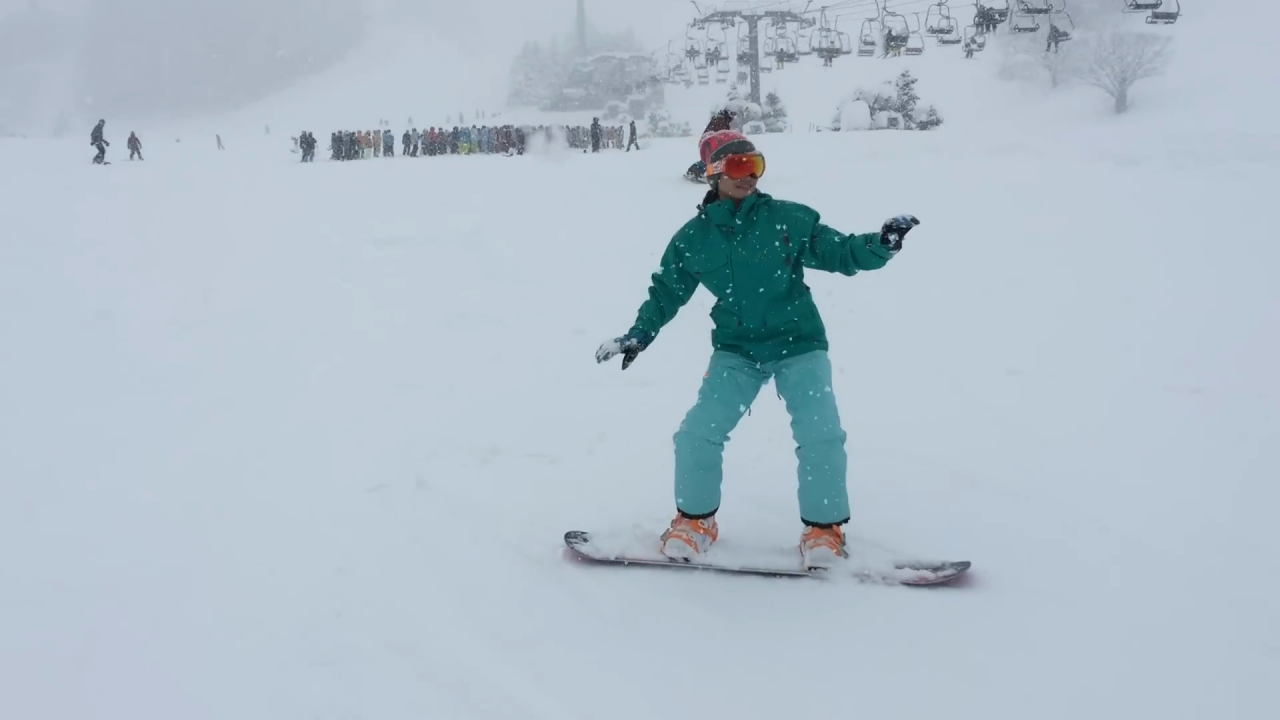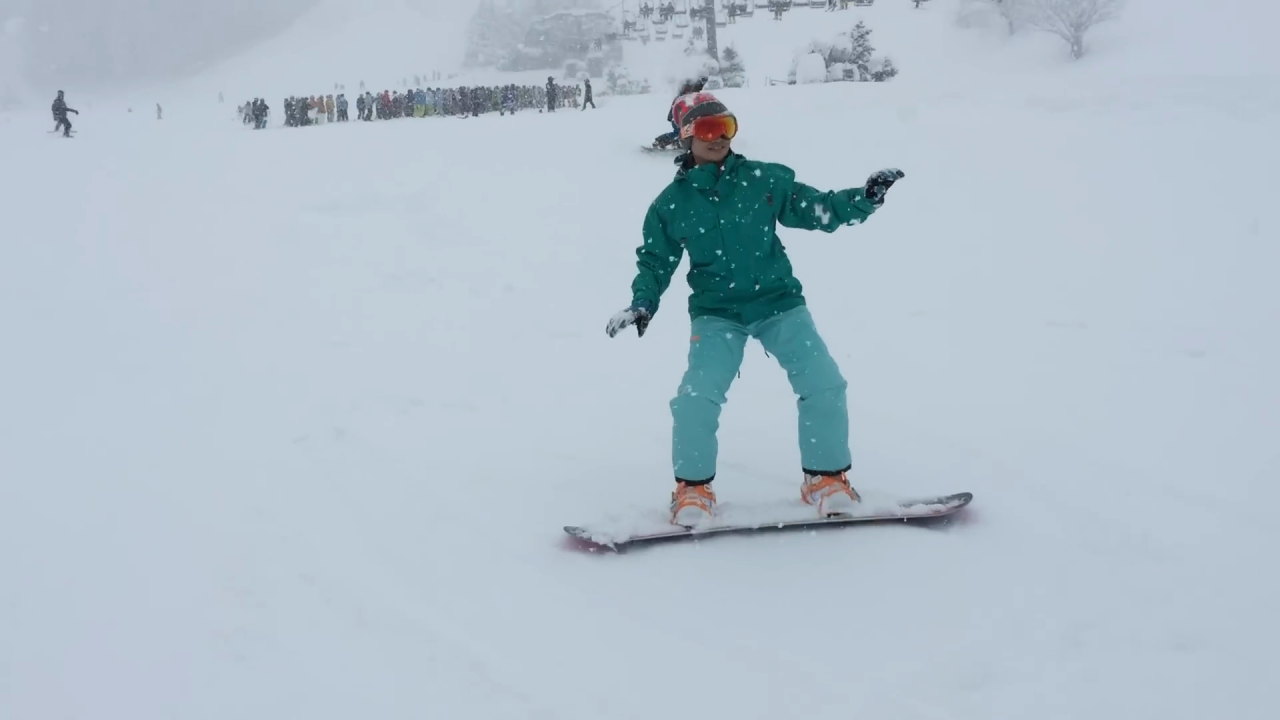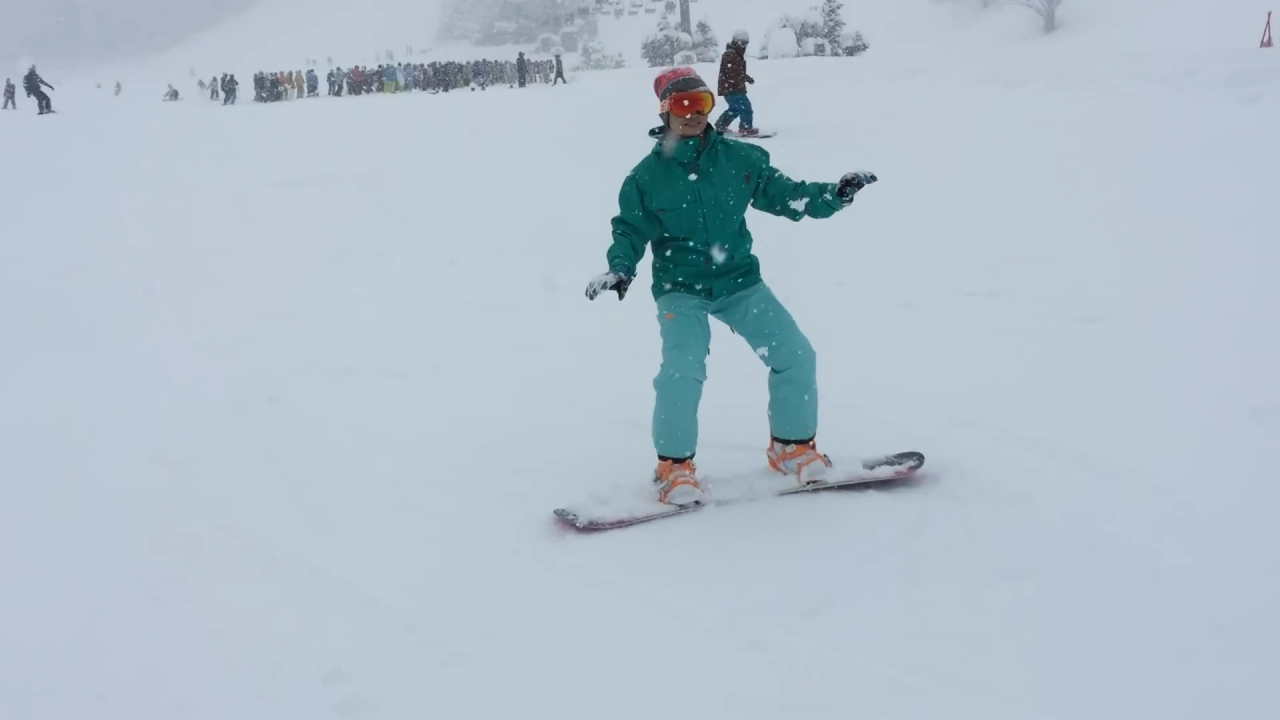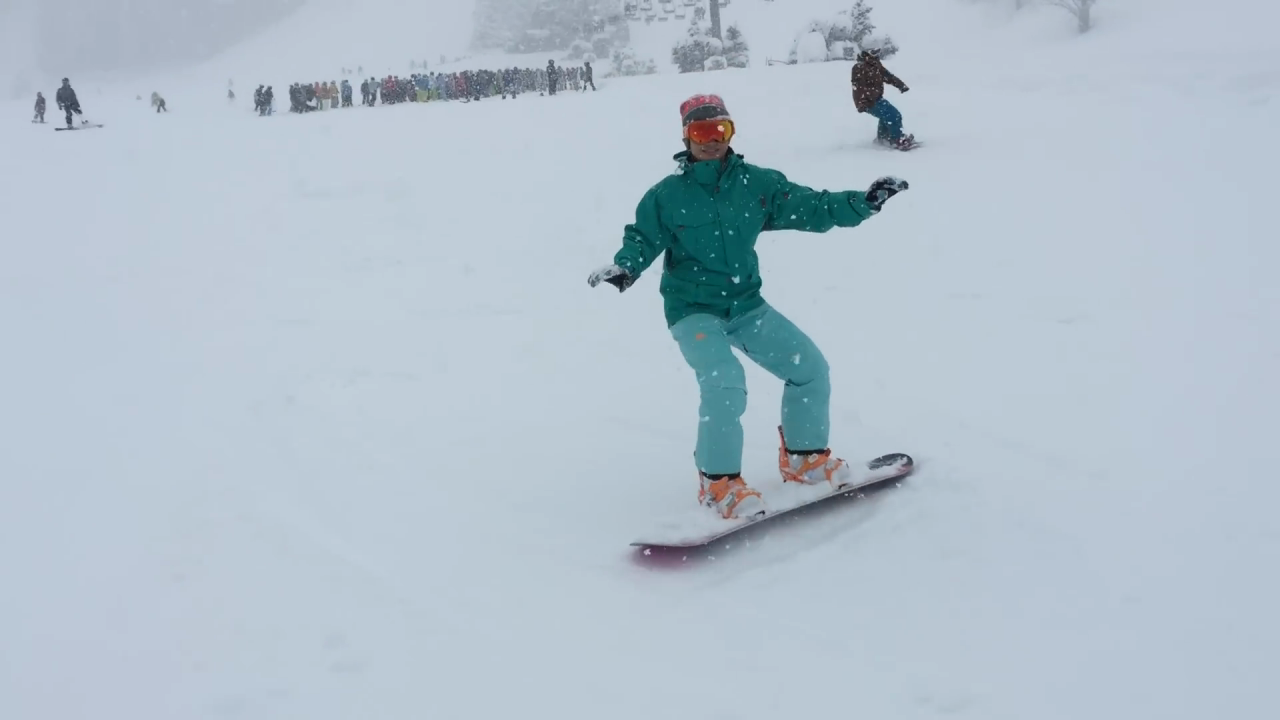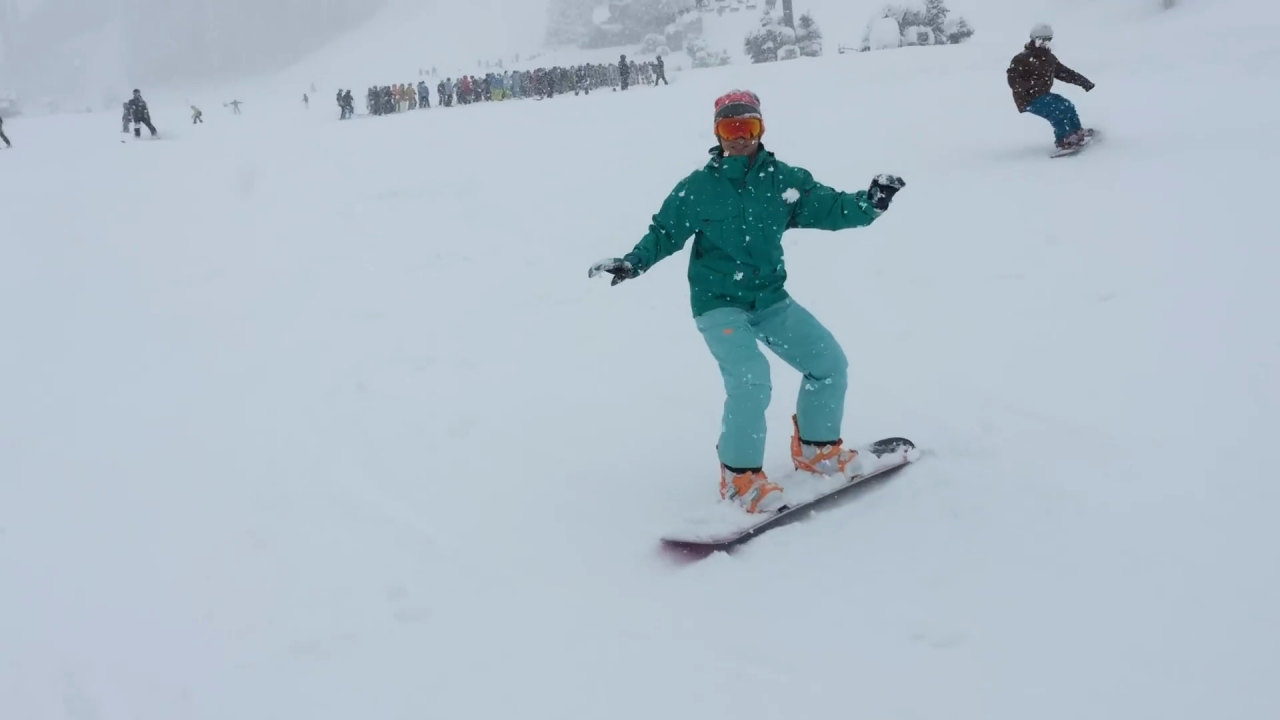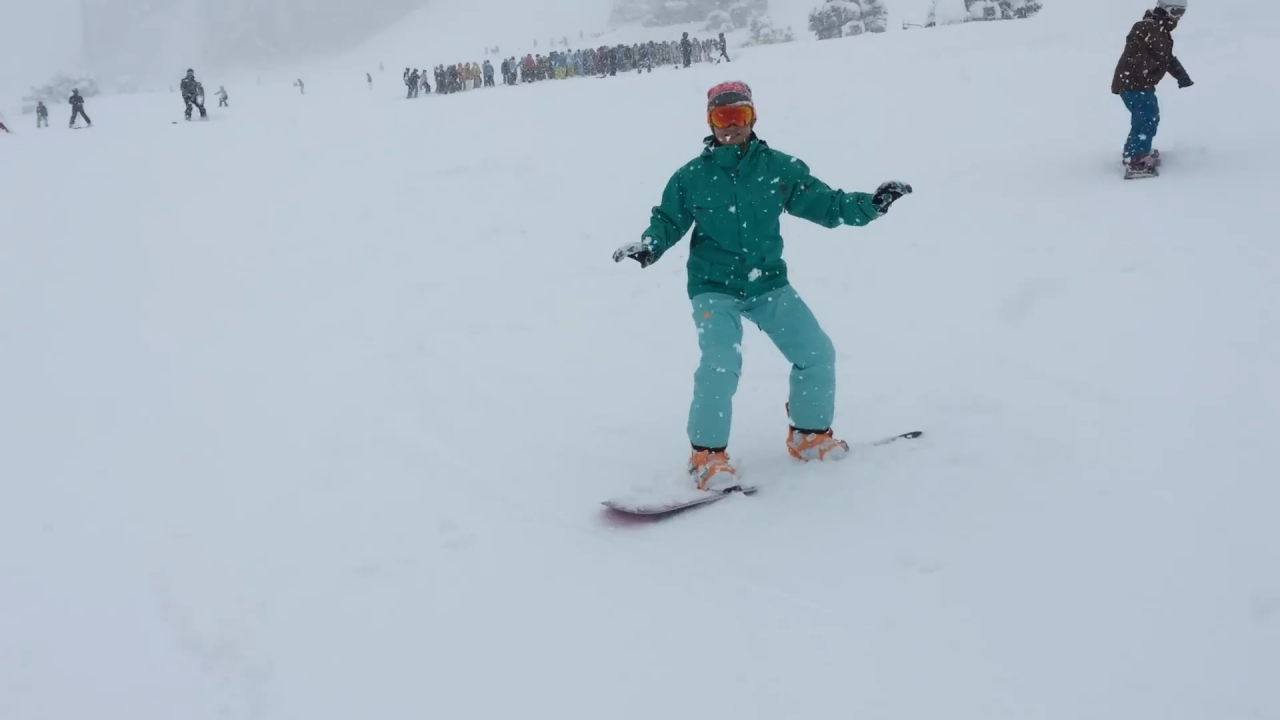
dt=0.5s
person 1, frame 1
left shoulder: (788, 219)
right shoulder: (691, 239)
left elbow: (839, 253)
right elbow: (666, 293)
left wrist: (882, 244)
right wrist: (640, 335)
left hip: (799, 344)
right hip: (736, 350)
left knee: (822, 434)
right knee: (697, 434)
left ankle: (824, 528)
right ankle: (694, 521)
person 1, frame 2
left shoulder: (765, 179)
right shoulder: (671, 203)
left elbow: (818, 210)
right elbow: (655, 262)
left wrist: (864, 199)
right wrist: (643, 303)
left hip: (779, 302)
right hip: (716, 312)
left knee: (823, 382)
right knee: (697, 396)
left ankle: (825, 477)
right ankle: (693, 487)
person 1, frame 3
left shoulder: (740, 158)
right shoulder: (647, 175)
left elbow: (786, 196)
right elbow: (629, 230)
left wrist: (835, 195)
right wrist: (621, 269)
left hip: (740, 280)
right hip: (681, 288)
left knee: (795, 354)
right knee: (682, 371)
left ankle: (792, 446)
right ankle: (674, 465)
person 1, frame 4
left shoulder: (757, 183)
right shoulder: (666, 195)
left elbow: (811, 208)
right elbow: (642, 240)
left wrist: (864, 203)
right wrist: (624, 266)
left hip: (747, 304)
right hip: (693, 310)
left knee: (810, 367)
right knee: (725, 384)
left ankle: (804, 457)
right ankle: (719, 482)
person 1, frame 5
left shoulder: (784, 180)
right shoulder: (694, 188)
left elbow: (831, 208)
right elbow: (663, 233)
left wrist: (870, 203)
right wrist: (632, 262)
left hip: (770, 299)
right hip: (718, 303)
left knee: (830, 363)
right knee: (750, 380)
left ankle: (817, 448)
right ankle: (740, 475)
person 1, frame 6
left shoulder: (780, 168)
right shoulder: (691, 176)
left elbow: (826, 204)
right elbow: (668, 221)
left wrist: (871, 204)
right wrist: (650, 246)
left hip: (768, 283)
right hip: (714, 288)
left knee: (816, 352)
right knee: (721, 364)
left ankle: (809, 434)
right ankle: (706, 454)
